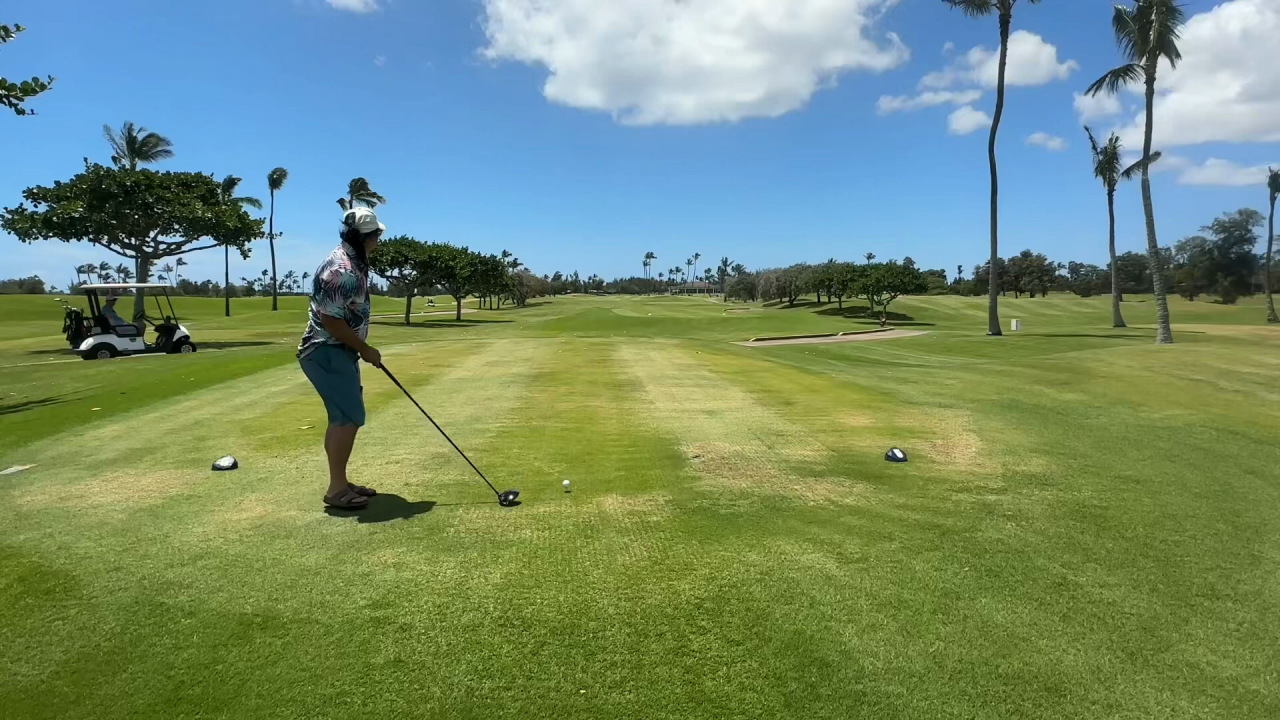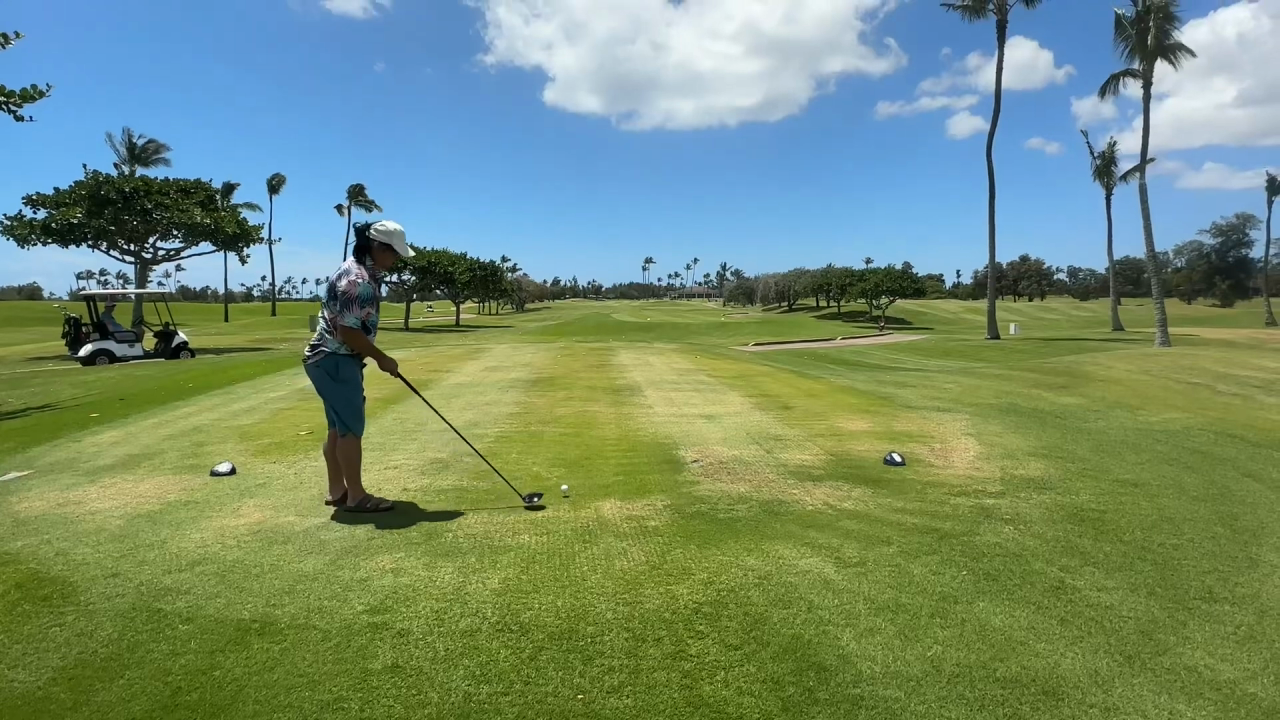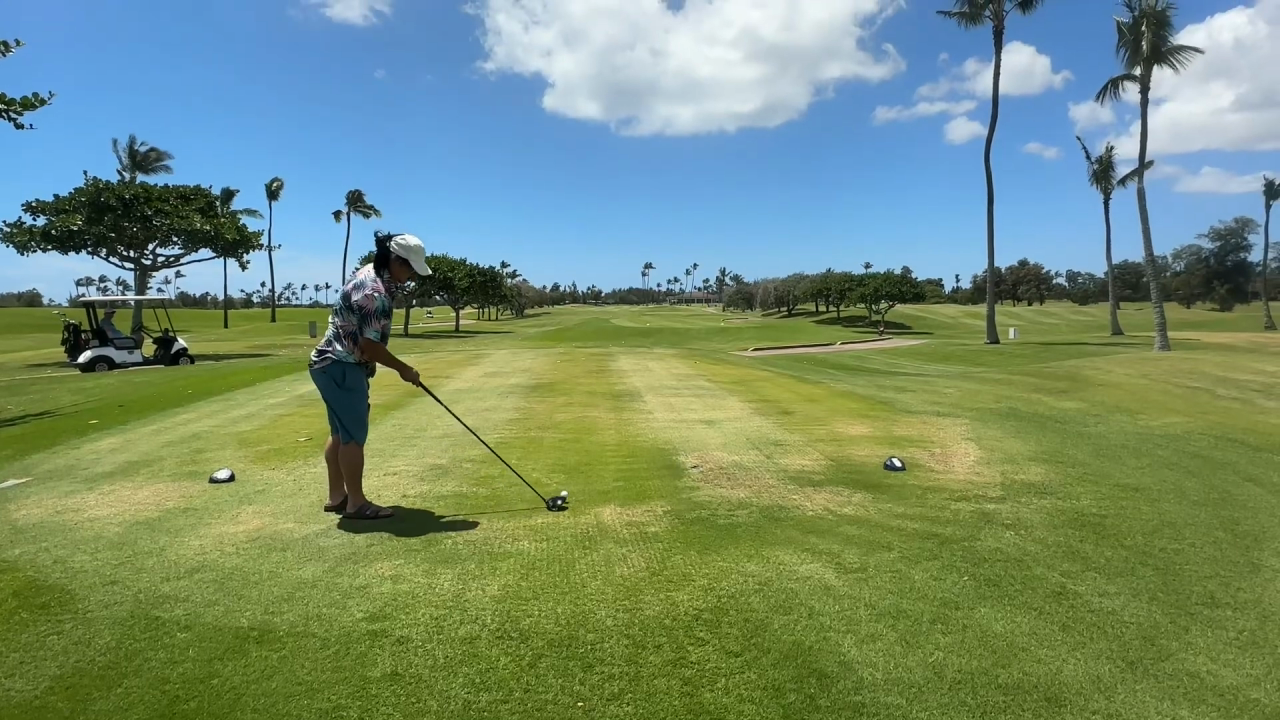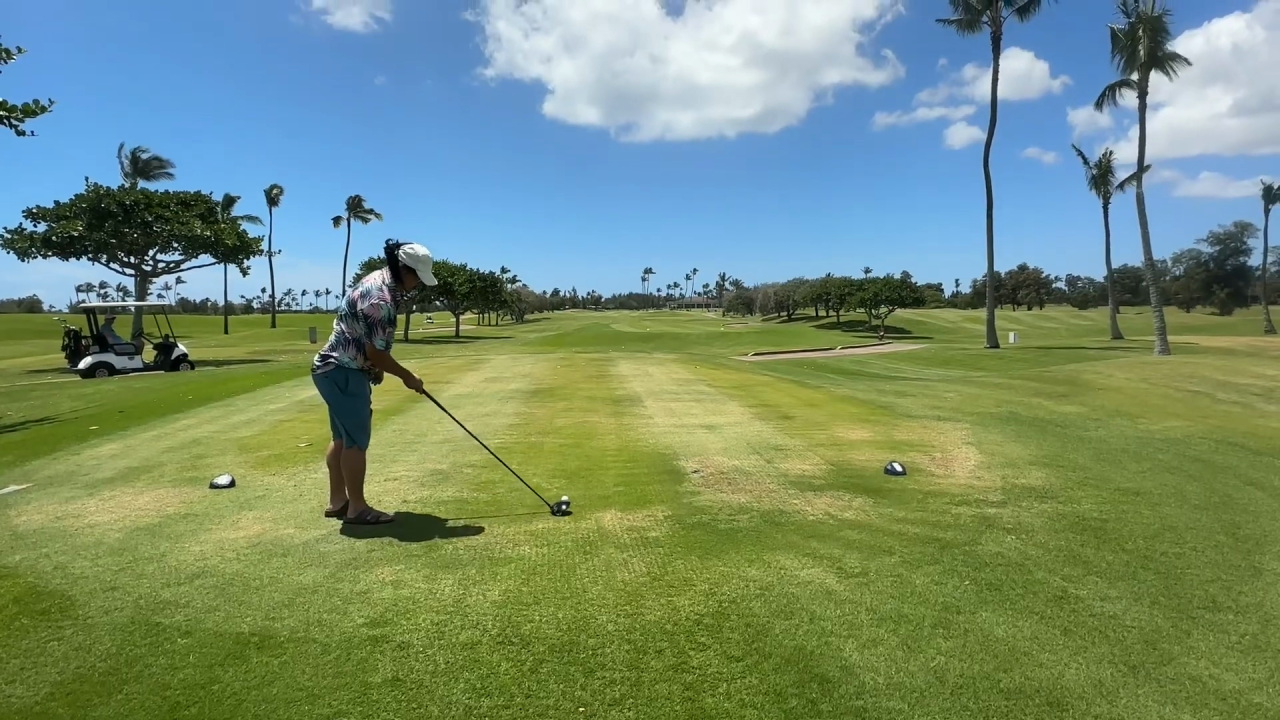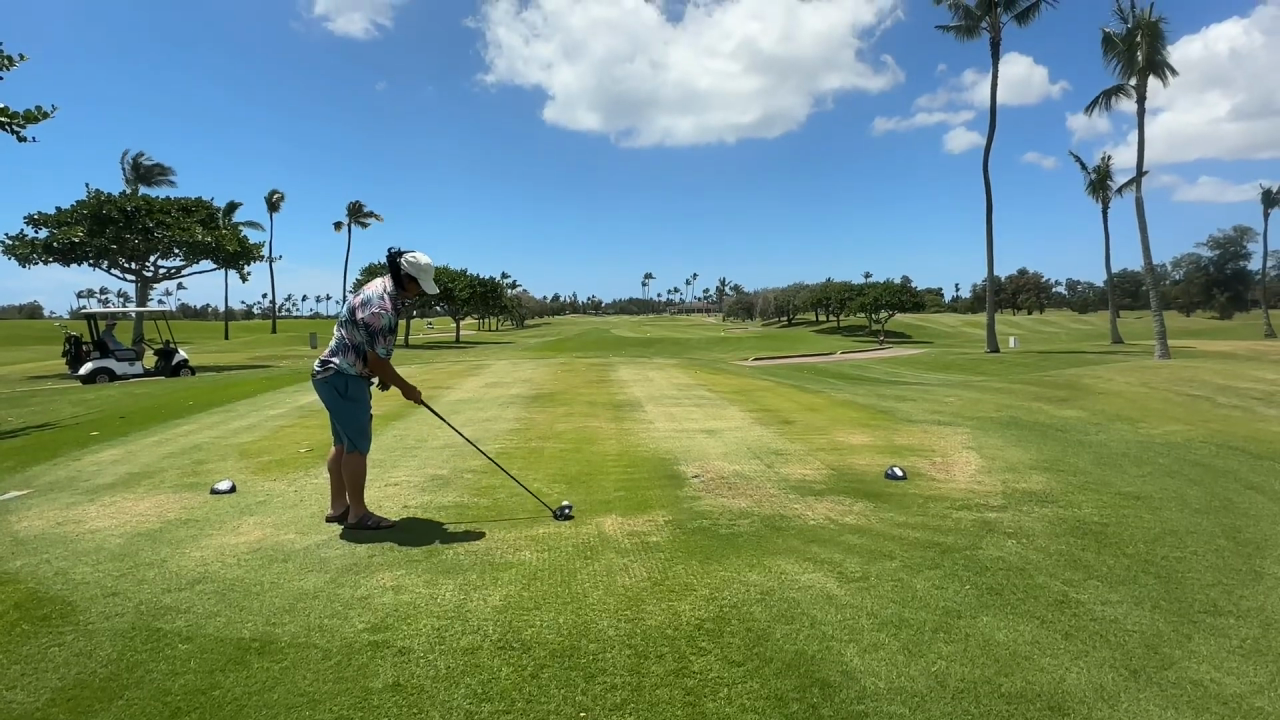
dt=0.5s
person 1, frame 1
left shoulder: (352, 263)
right shoulder: (341, 270)
right elbow: (331, 320)
left wrist: (358, 348)
right wrist: (365, 349)
left hip: (336, 352)
right hip: (327, 352)
left knee: (340, 417)
right knee: (350, 416)
left ankle: (338, 485)
right ankle: (337, 488)
person 1, frame 2
left shoulder: (363, 270)
right shoulder: (358, 280)
right elbow: (348, 330)
left wrist: (372, 356)
right wrist: (381, 358)
left hip: (331, 358)
right hip: (335, 361)
left knee: (338, 426)
right knee: (350, 427)
left ankle: (337, 490)
right ankle: (355, 496)
person 1, frame 3
left shoulder: (373, 274)
right shoulder: (373, 292)
right elbow: (370, 344)
left wrist: (369, 362)
right wrist: (403, 369)
left hip: (335, 363)
right hip: (341, 367)
left knee: (340, 432)
right knee: (353, 434)
left ankle: (337, 496)
right ankle: (356, 502)
person 1, frame 4
left shoulder: (380, 280)
right shoulder: (379, 300)
right elbow: (376, 352)
left wrist: (376, 368)
right wrist: (407, 377)
left hip: (335, 368)
right hip: (344, 372)
left knee: (342, 437)
right knee: (356, 439)
left ankle: (338, 501)
right ankle: (357, 508)
person 1, frame 5
left shoulder: (383, 287)
right shoulder: (380, 308)
right elbow: (377, 360)
left wrist: (387, 376)
right wrist: (406, 388)
left hip: (336, 374)
right hip: (343, 377)
left knee: (343, 442)
right knee: (357, 443)
left ankle: (338, 506)
right ankle: (357, 513)
